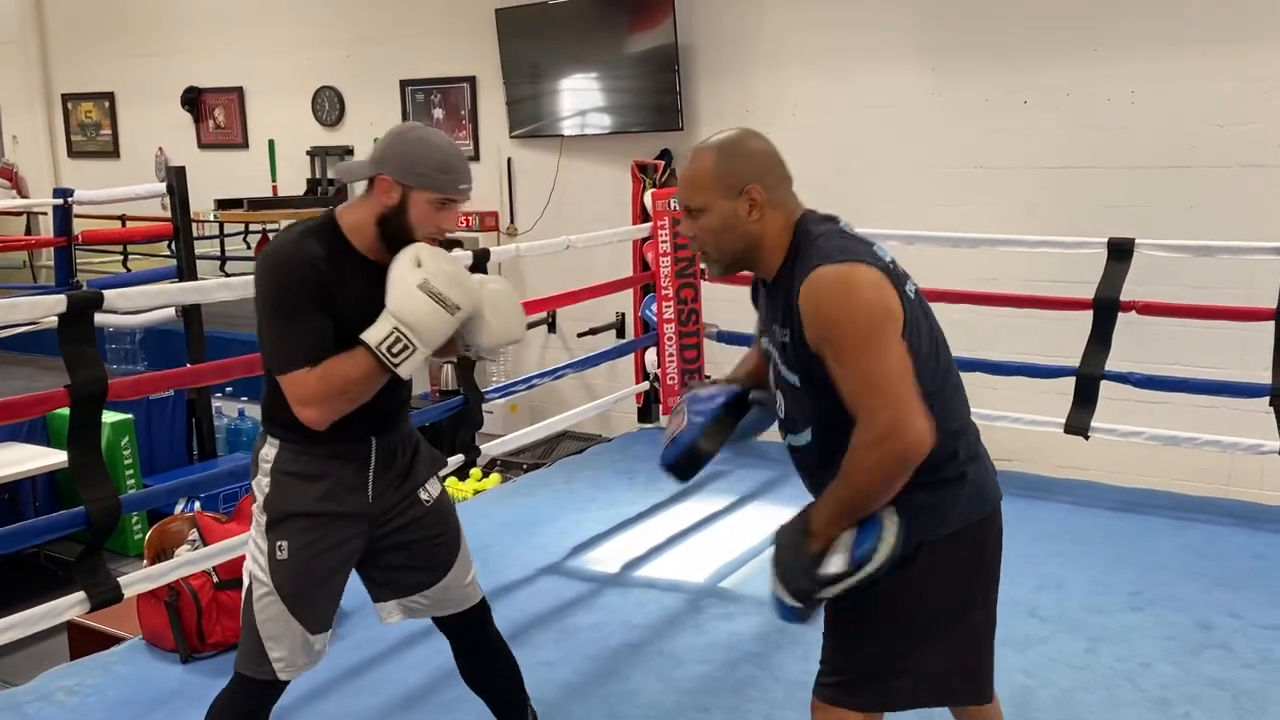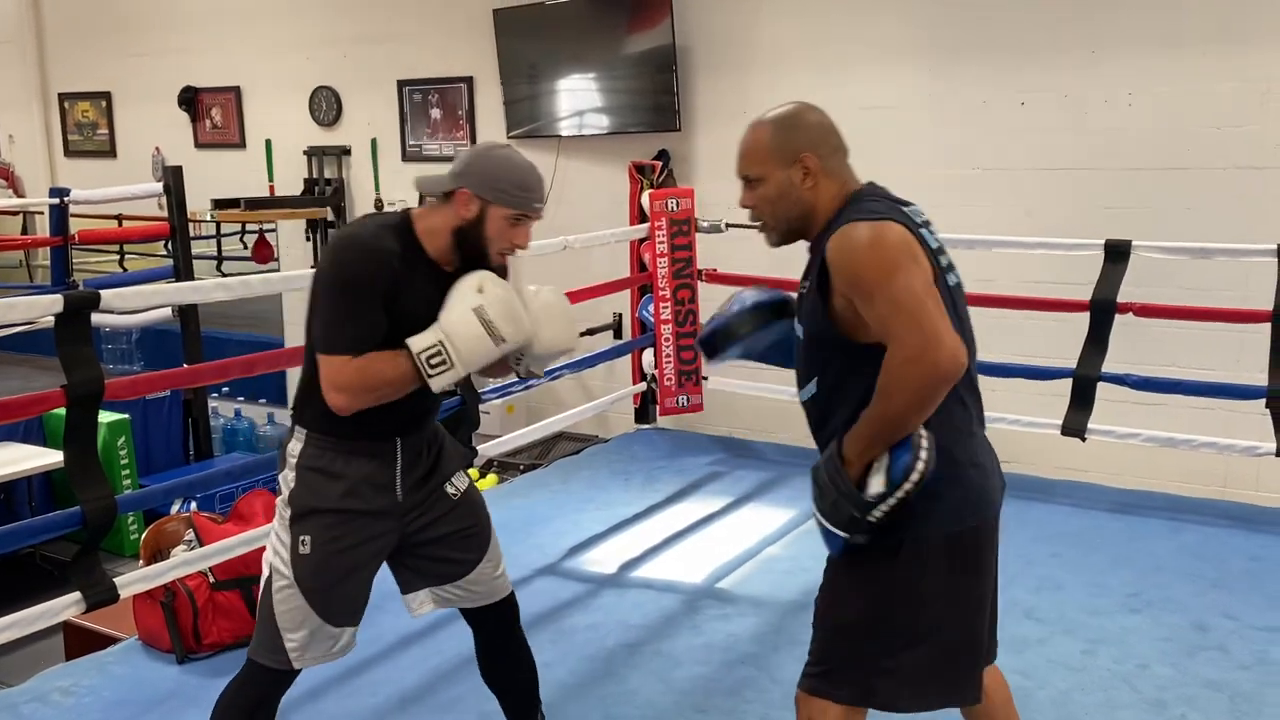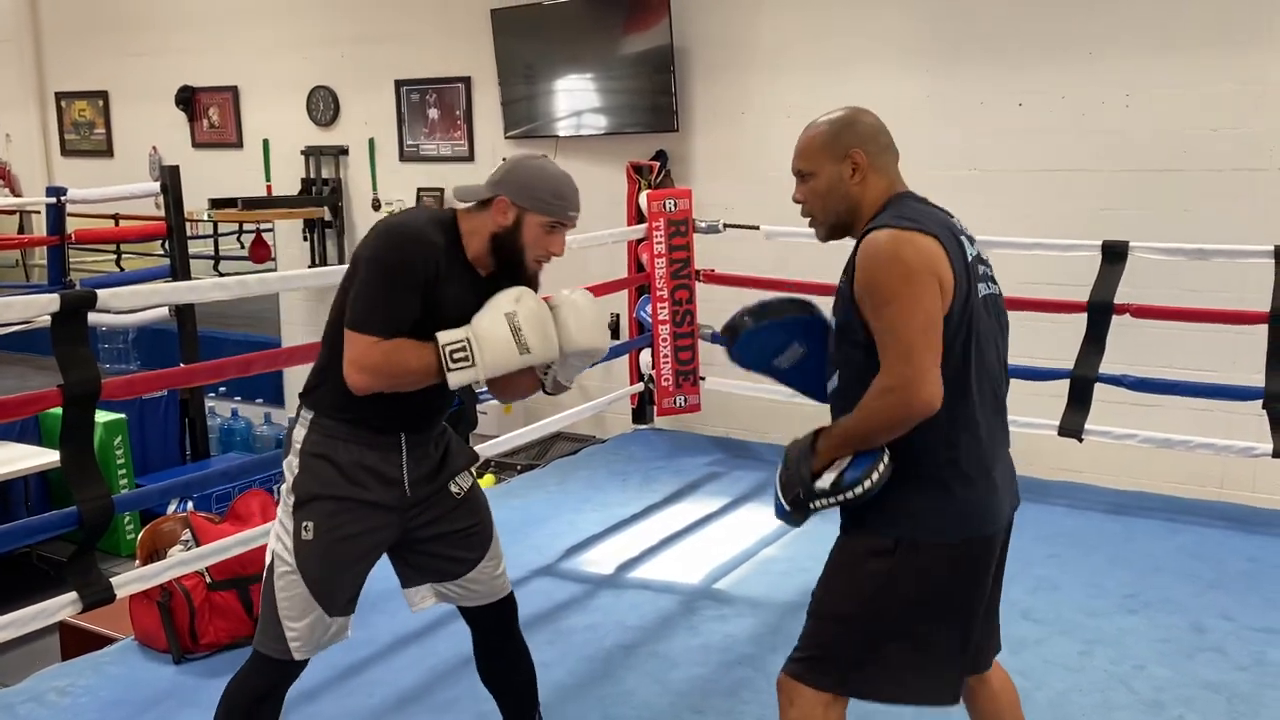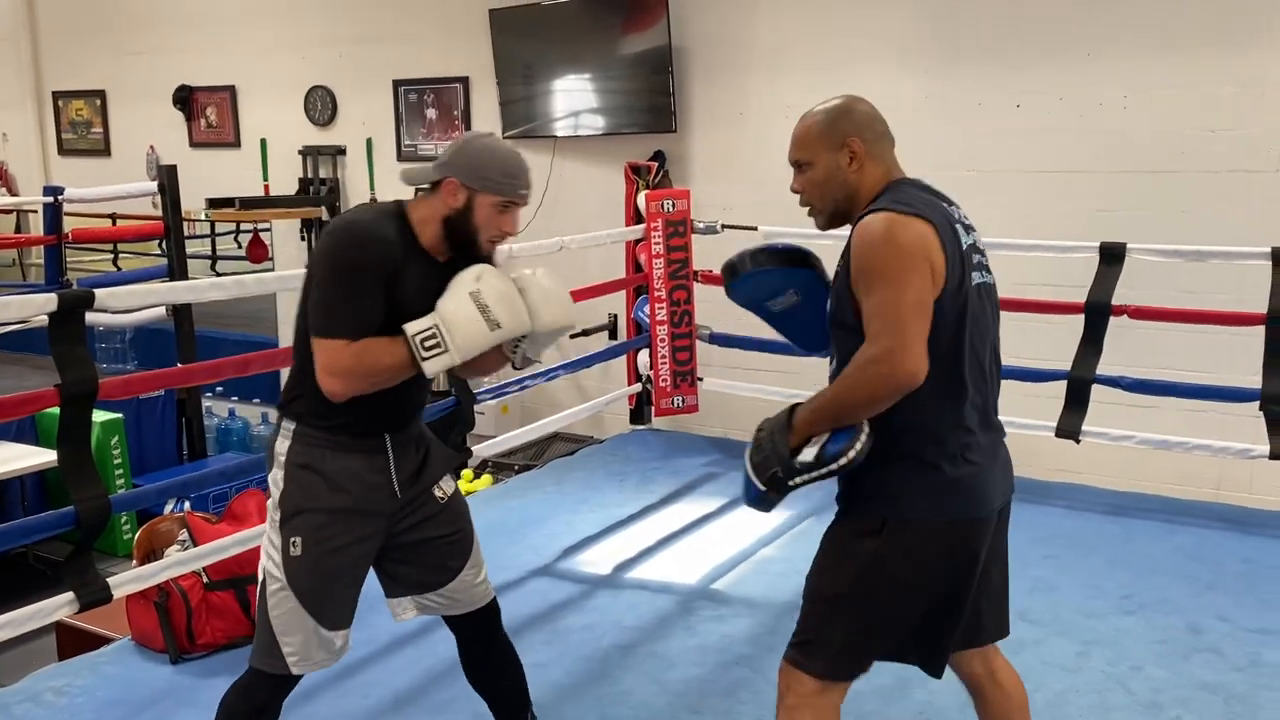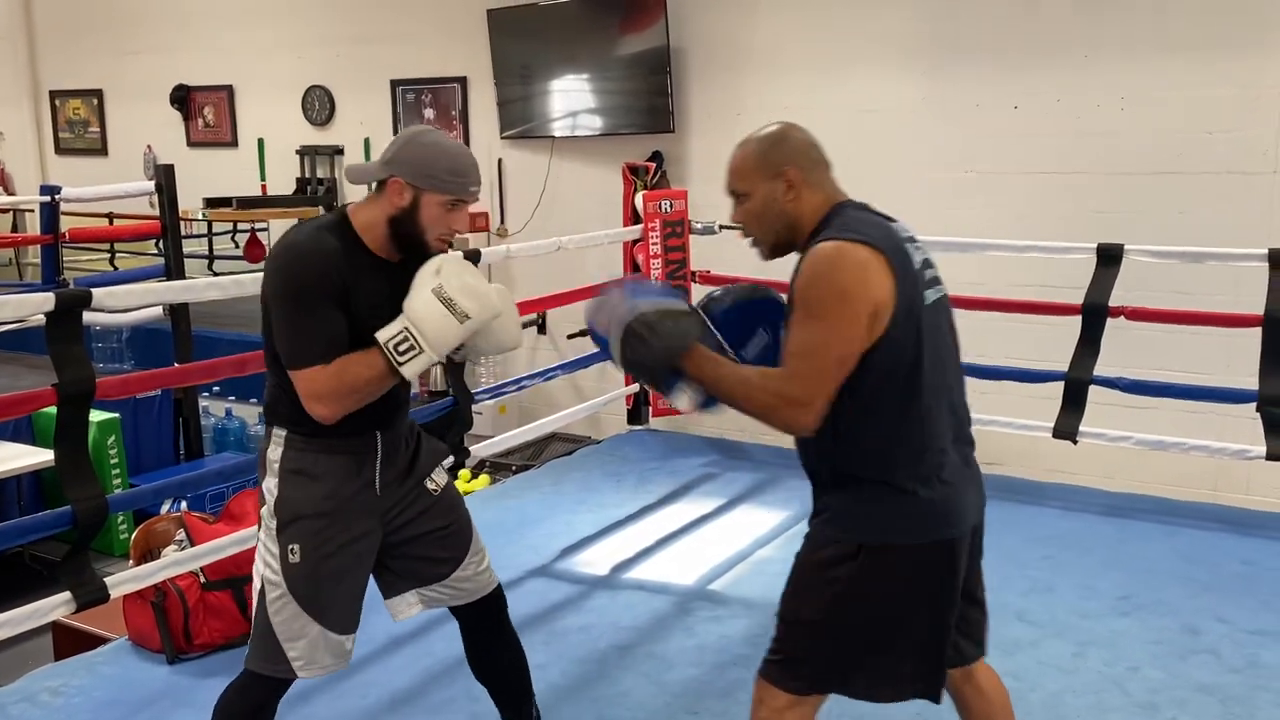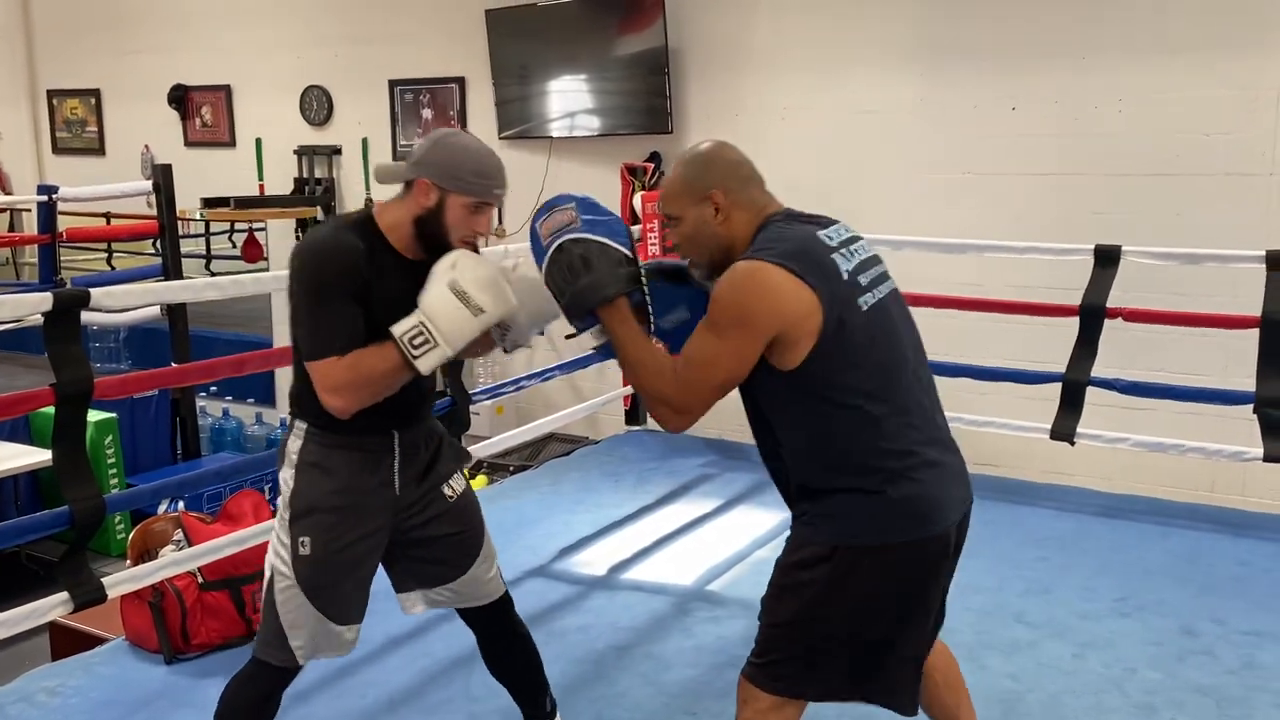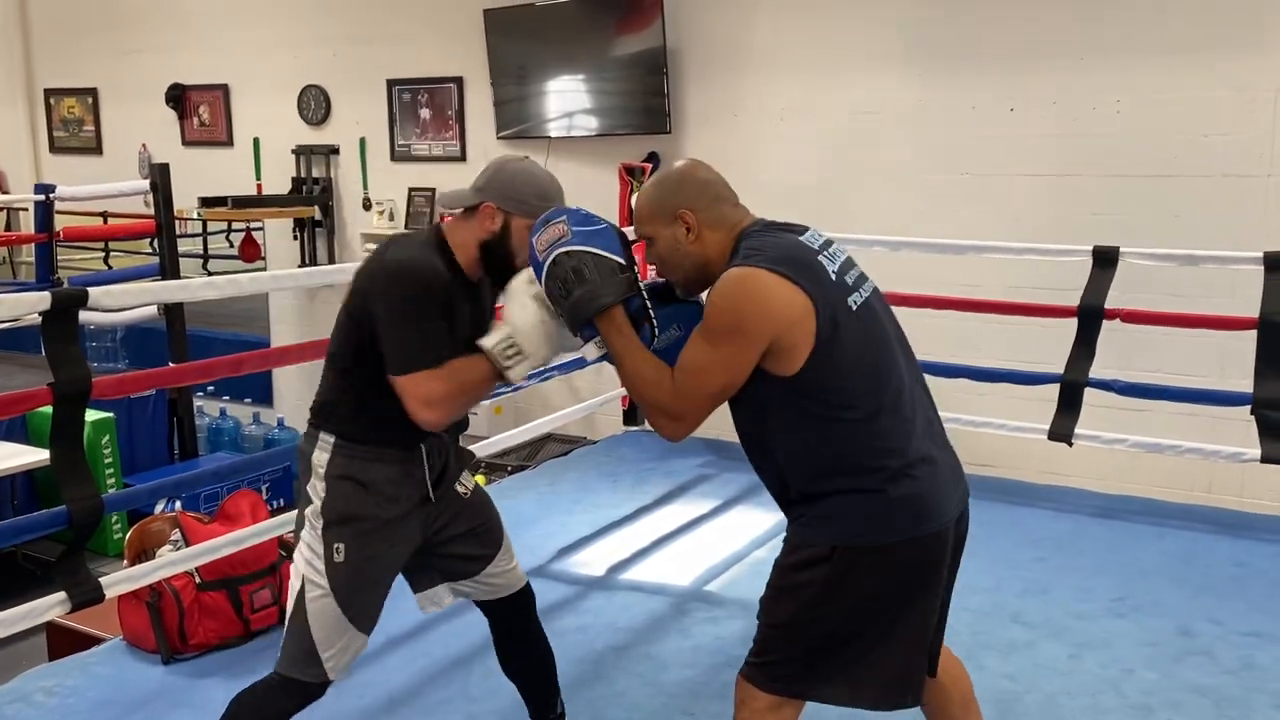
dt=0.2s
person 1, frame 1
left shoulder: (833, 283)
right shoulder: (778, 266)
left elbow: (900, 435)
right elbow: (780, 352)
left wrist: (818, 528)
right wrist: (726, 396)
left hip: (925, 516)
right hip: (939, 504)
right knee: (954, 655)
person 1, frame 2
left shoulder: (863, 240)
right shoulder: (882, 222)
left elbow: (936, 357)
left wrist: (855, 452)
left hip: (915, 509)
right hip: (956, 493)
right knee: (963, 659)
person 1, frame 3
left shoulder: (892, 247)
right shoulder: (938, 232)
left elbow: (912, 390)
left wrist: (821, 449)
right wrist: (820, 358)
left hip: (917, 516)
right hip: (976, 497)
right knee: (970, 660)
person 1, frame 4
left shoulder: (889, 230)
right shoulder: (934, 215)
left elbow: (898, 363)
left wrist: (800, 424)
right wrist: (816, 314)
left hip: (908, 496)
right hip: (971, 483)
right knee: (974, 648)
person 1, frame 5
left shoulder: (839, 260)
right shoulder: (876, 237)
left elbow: (797, 408)
left wrist: (688, 354)
left hip: (885, 519)
right hip: (949, 499)
right knee: (956, 656)
person 1, frame 6
left shoulder: (757, 279)
right shoulder: (827, 238)
left elbow: (676, 405)
left wrist: (607, 301)
left hip: (867, 521)
right hip: (938, 494)
right knee: (911, 641)
person 1, frame 7
left shoulder: (748, 287)
right shoulder: (798, 245)
left elbow: (673, 414)
left wrist: (604, 310)
right wrist: (665, 327)
left hip: (864, 521)
right hip: (932, 494)
right knee: (922, 650)
person 2, frame 1
left shoulder: (417, 252)
right shoulder: (297, 260)
left elbow: (437, 339)
right elbow: (313, 404)
left wrist: (478, 327)
right wrist: (403, 331)
left hip: (398, 459)
right hip: (308, 481)
left knee: (469, 616)
person 2, frame 2
left shoulder: (474, 264)
right shoulder: (366, 252)
left elbow: (483, 363)
right elbow: (342, 390)
left wrist: (528, 349)
right wrist: (448, 345)
left hip: (422, 457)
right hip: (335, 473)
left knee: (497, 611)
right knee: (275, 663)
person 2, frame 3
left shoulder: (505, 270)
right shoulder: (407, 242)
left elbow: (503, 384)
right elbow: (363, 370)
left wrist: (558, 363)
right wrist: (474, 347)
left hip: (426, 452)
right hip: (340, 458)
left knee: (495, 612)
right knee: (280, 657)
person 2, frame 4
left shoulder: (459, 254)
right shoulder: (357, 243)
left elbow: (467, 365)
right elbow: (338, 376)
left wrist: (523, 337)
right wrist: (443, 332)
left hip: (408, 457)
right hip: (322, 467)
left knee: (480, 617)
right knee: (279, 665)
person 2, frame 5
left shoulder: (418, 250)
right shoulder: (308, 256)
right elbow: (324, 400)
left wrist: (474, 331)
right wrist: (418, 332)
left hip: (400, 454)
right hip: (316, 471)
left knee: (485, 606)
right knee: (274, 666)
person 2, frame 6
left shoulder: (448, 254)
right shoulder: (333, 254)
left elbow: (477, 344)
right elbow: (341, 393)
left wrist: (516, 320)
right wrist: (435, 325)
left hip: (420, 453)
right hip: (334, 467)
left knee: (493, 609)
right knee: (279, 657)
person 2, frame 7
left shoulder: (464, 270)
right shoulder: (415, 271)
left elbow: (451, 369)
right elbow: (432, 405)
left wrist: (532, 336)
right wrist: (518, 342)
left hip: (429, 464)
right hip: (355, 475)
left knee: (514, 602)
right knee: (303, 674)
